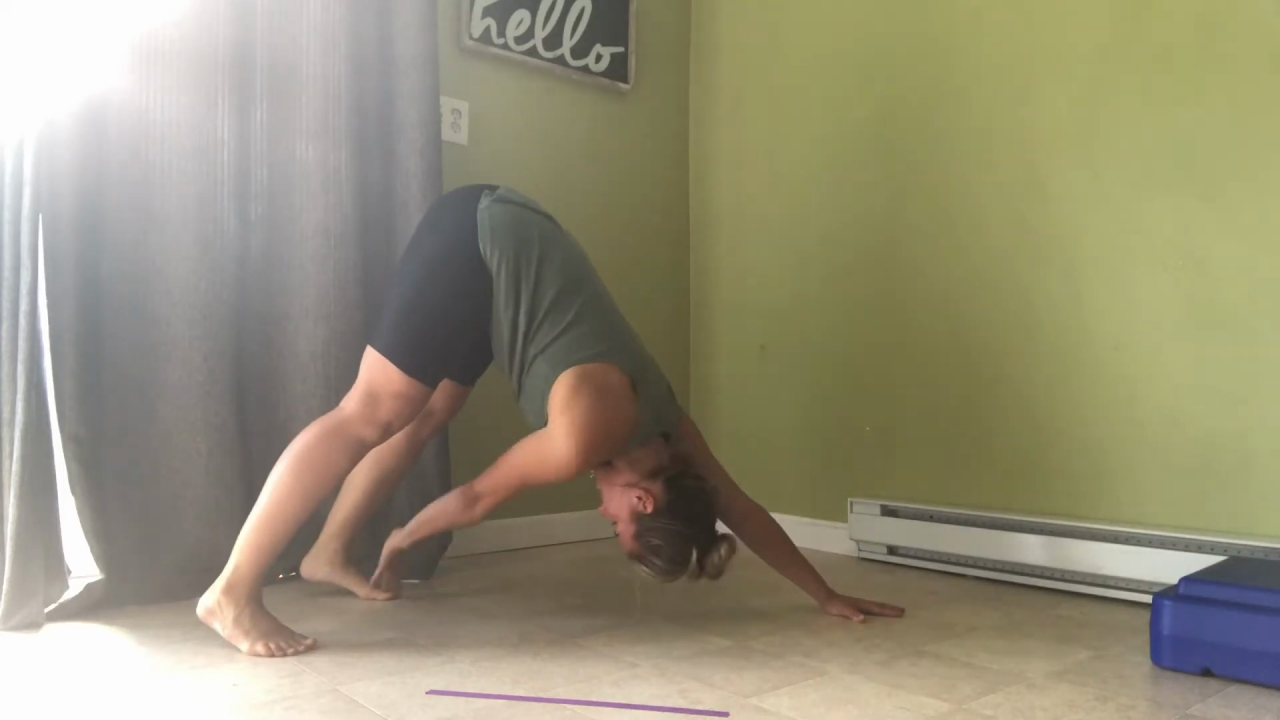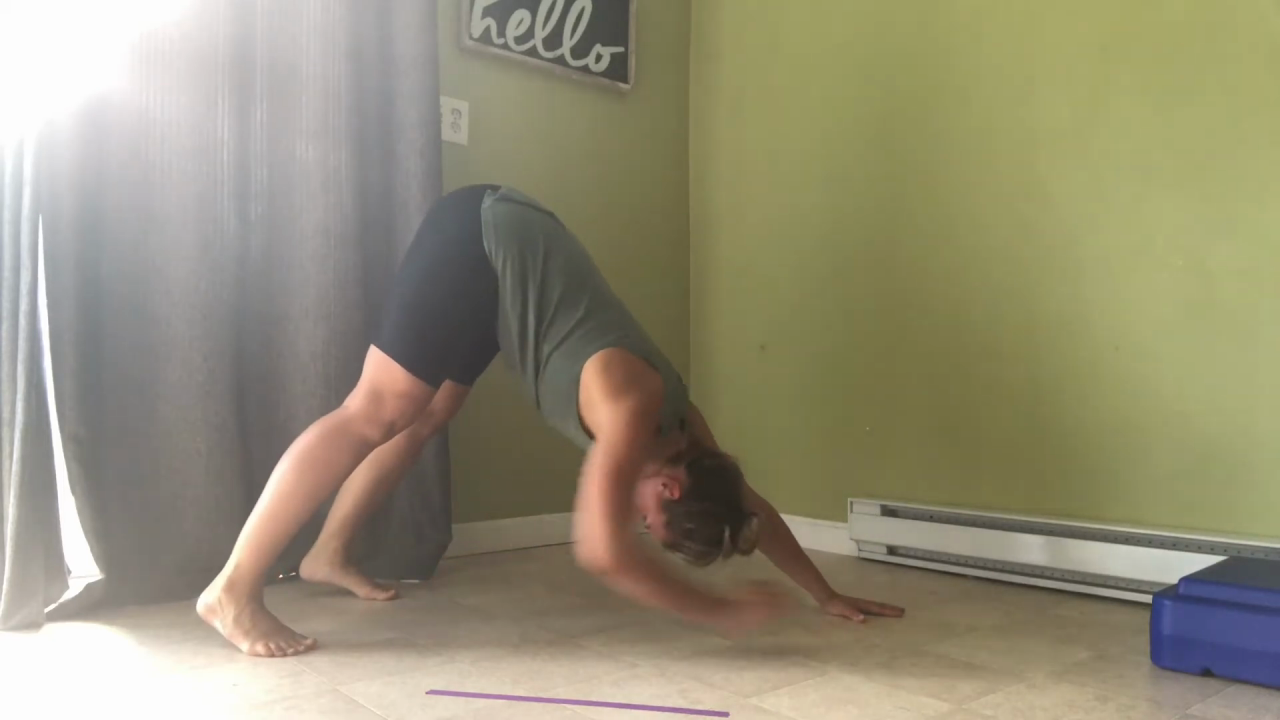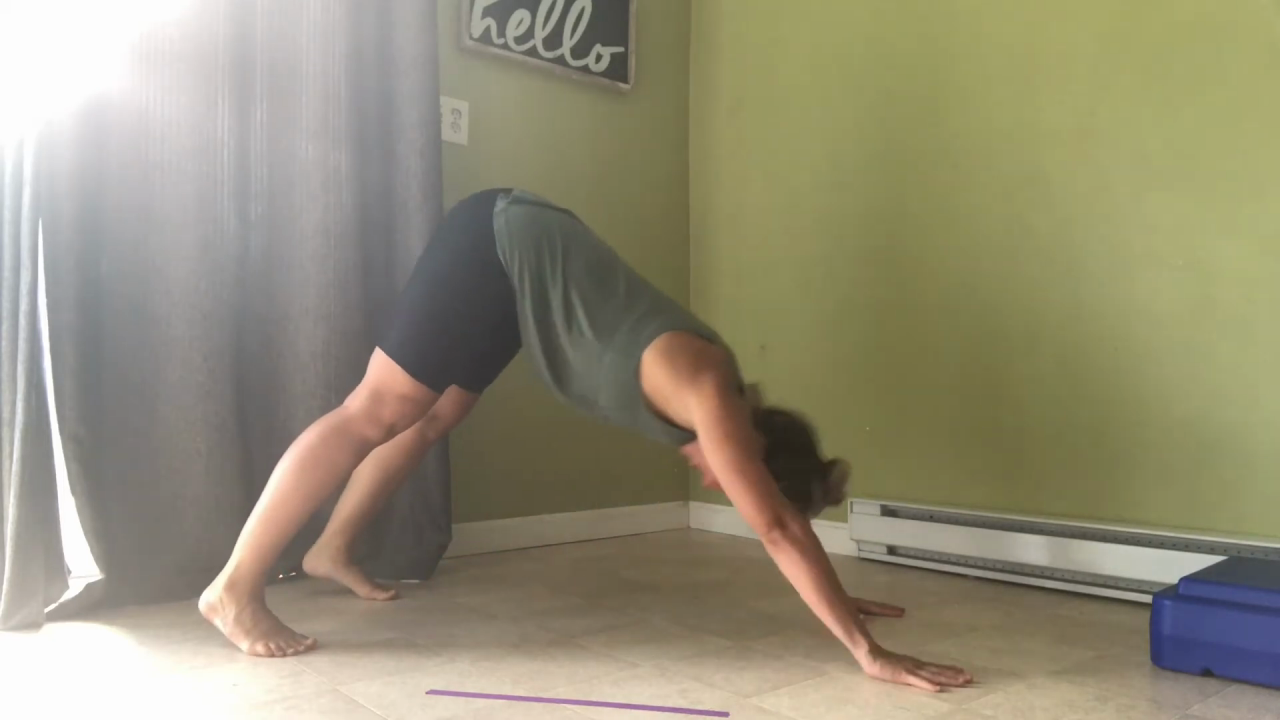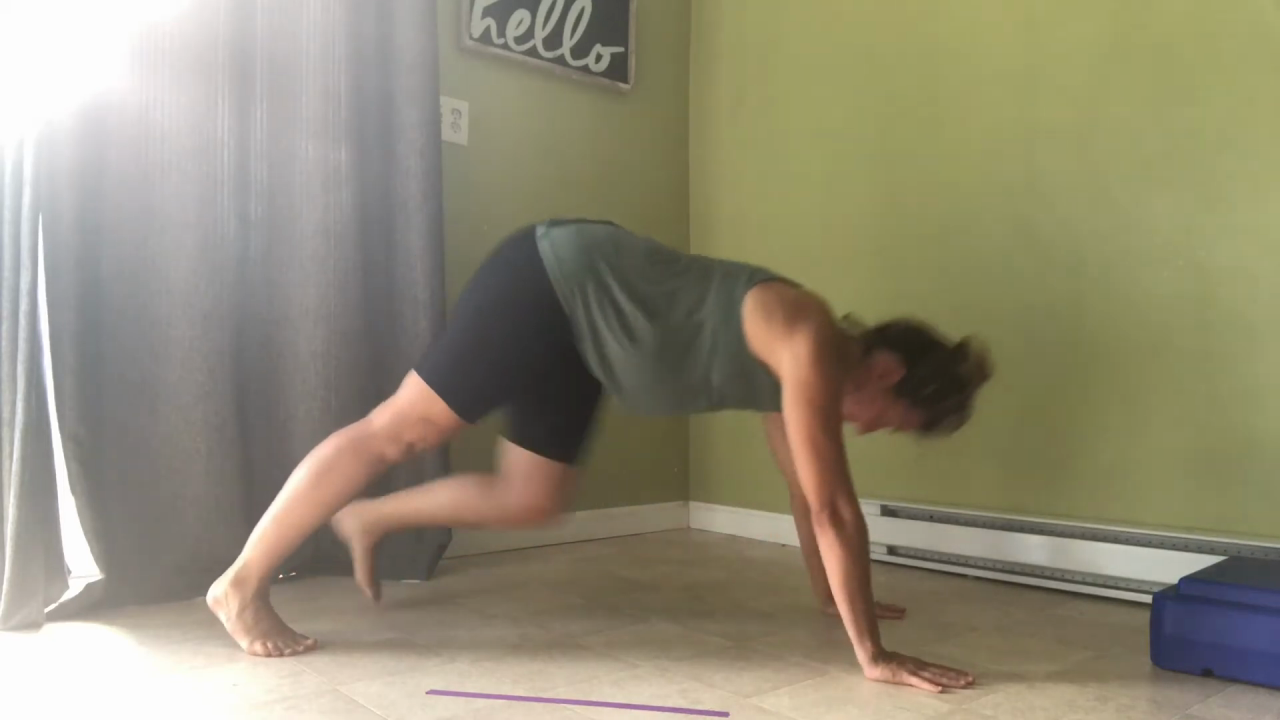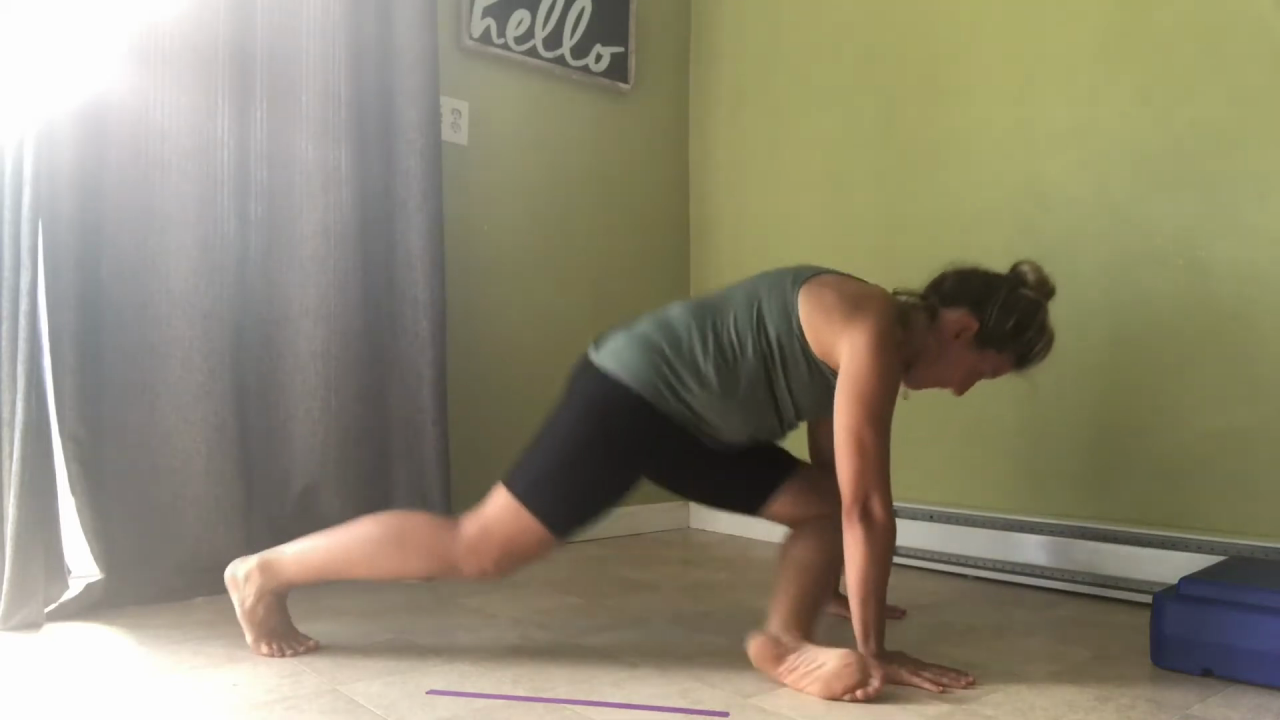
dt=0.4s
person 1, frame 1
left shoulder: (667, 429)
right shoulder: (589, 434)
left elbow: (740, 507)
right elbow: (479, 496)
left wrist: (826, 595)
right wrist: (399, 540)
left hip: (500, 244)
right hip: (477, 239)
left knee: (426, 414)
right knee: (368, 416)
left ankle: (329, 553)
right ankle: (232, 592)
person 1, frame 2
left shoulder: (678, 423)
right shoulder: (634, 412)
left elbow: (750, 504)
right elbow: (603, 551)
left wrist: (828, 595)
right wrist: (716, 609)
left hip: (503, 246)
right hip: (480, 239)
left knee: (422, 417)
right knee: (372, 417)
left ankle: (328, 554)
right ankle: (234, 590)
person 1, frame 3
left shoulder: (725, 405)
right shoulder: (707, 394)
left elbow: (783, 515)
right elbow: (778, 530)
left wrist: (841, 603)
right wrist: (869, 652)
left hip: (516, 257)
right hip: (494, 246)
left knee: (432, 415)
right knee: (374, 414)
left ankle: (332, 551)
right ankle: (235, 590)
person 1, frame 4
left shoulder: (800, 371)
right shoulder: (813, 348)
left elbow: (806, 494)
right elbow: (831, 509)
left wrist: (838, 596)
right wrist: (871, 653)
left hip: (572, 300)
right hip: (550, 280)
left knee: (532, 499)
right knee: (401, 430)
left ankle: (365, 518)
right ankle: (241, 586)
person 1, frame 5
left shoulder: (870, 339)
right shoulder: (877, 330)
left elbow: (845, 503)
right elbow: (867, 506)
left wrist: (842, 591)
right wrist: (869, 648)
left hip: (671, 412)
right hip: (632, 394)
left knee: (818, 507)
right knee: (476, 549)
right ankle: (264, 576)
